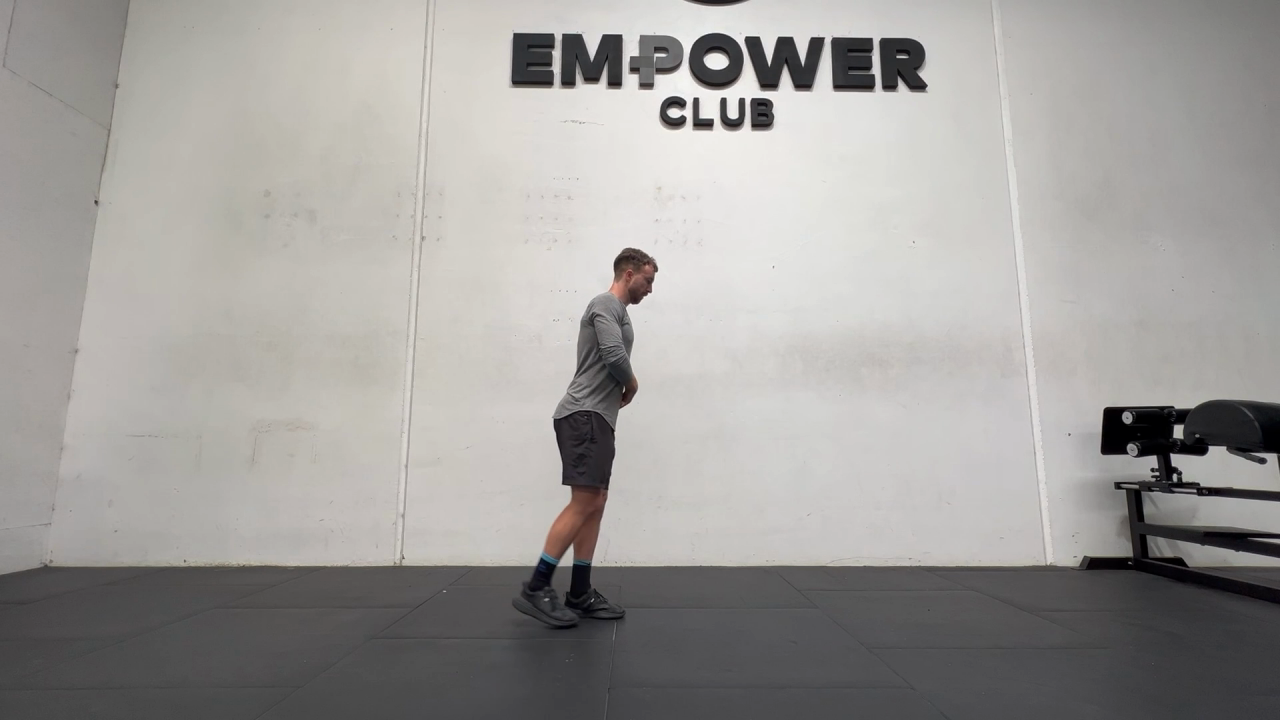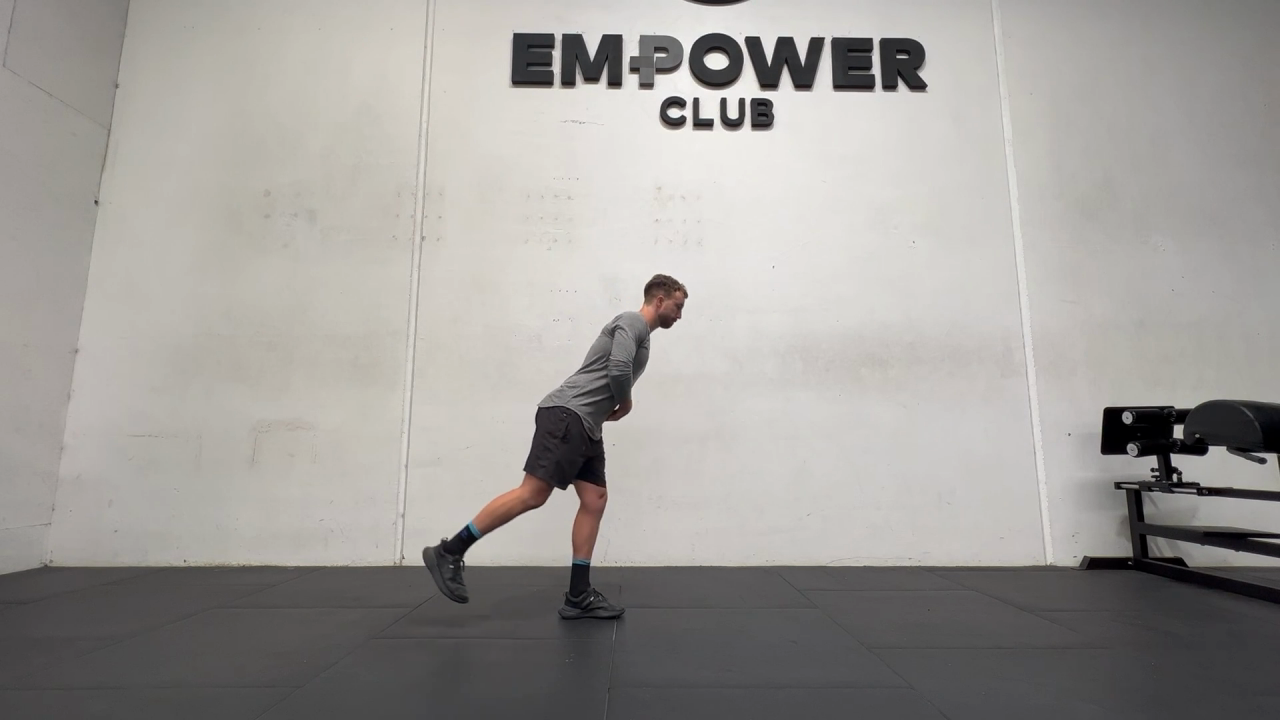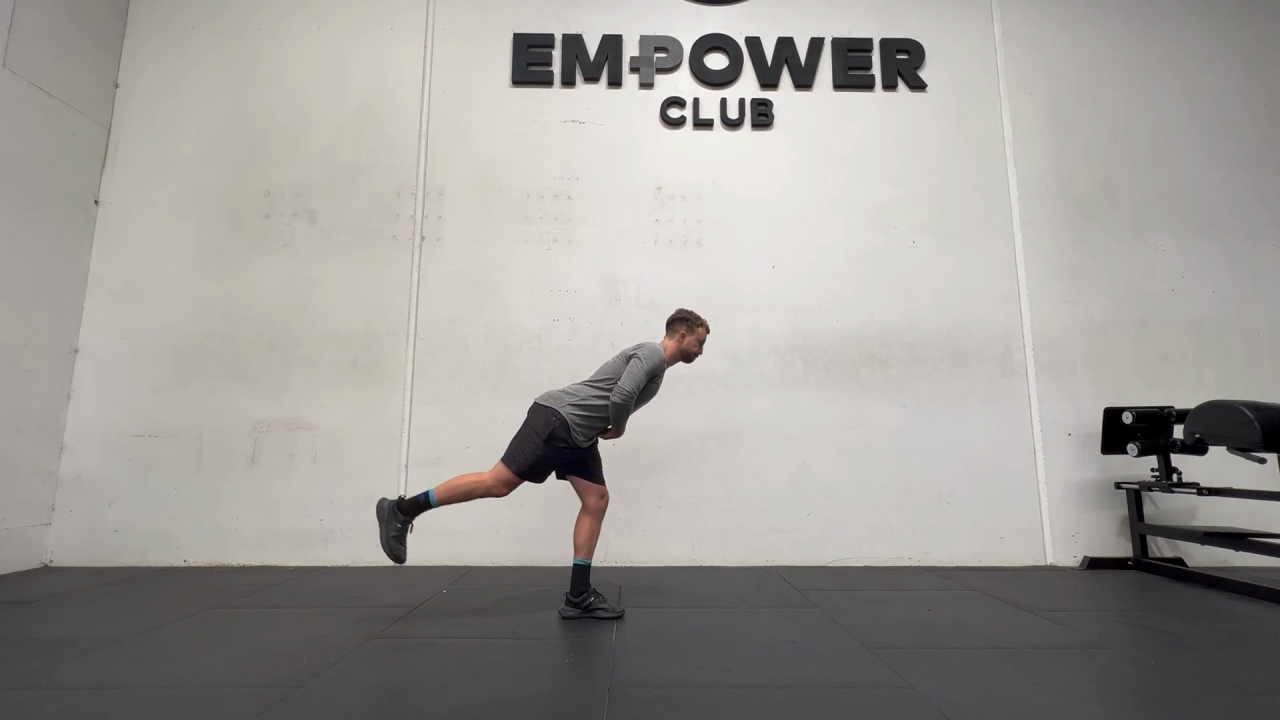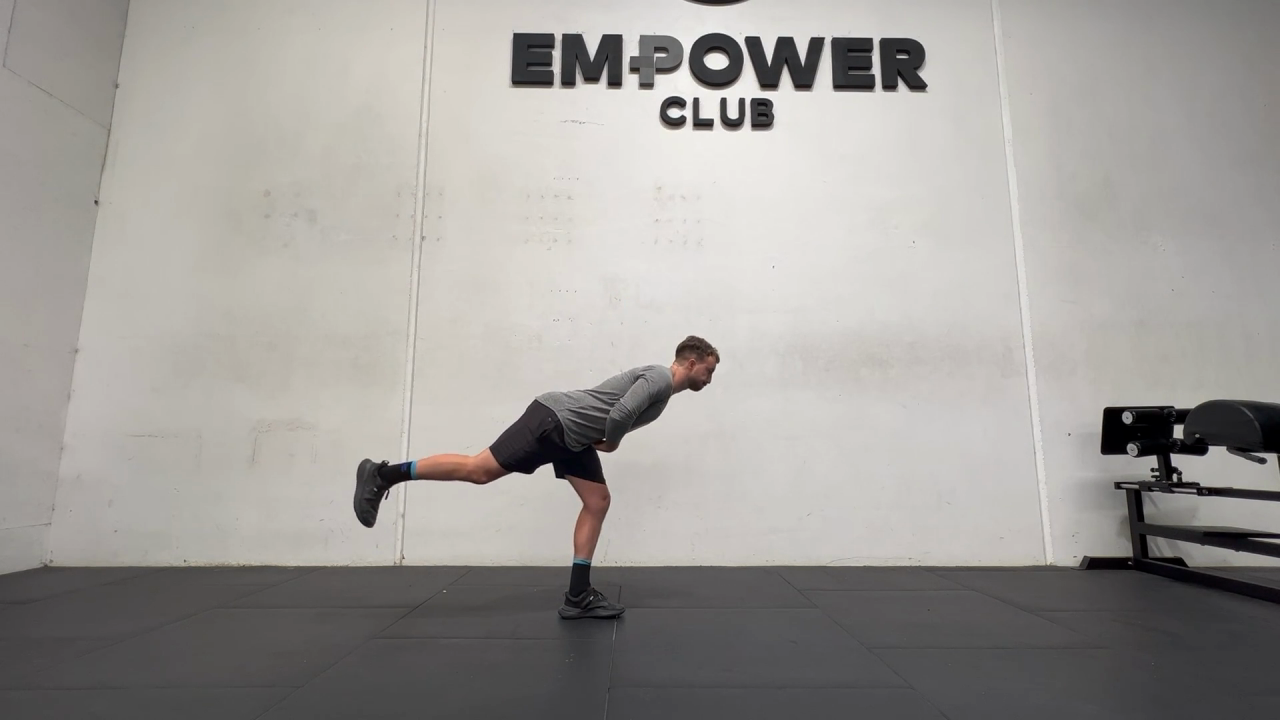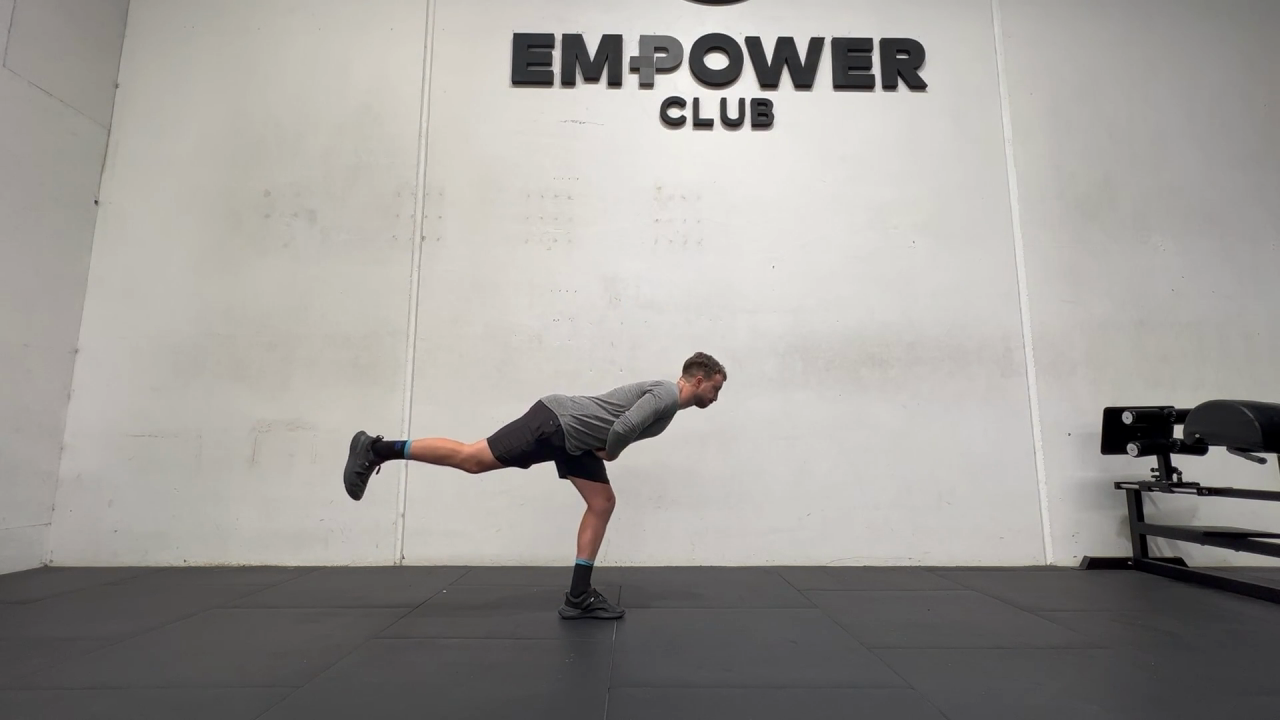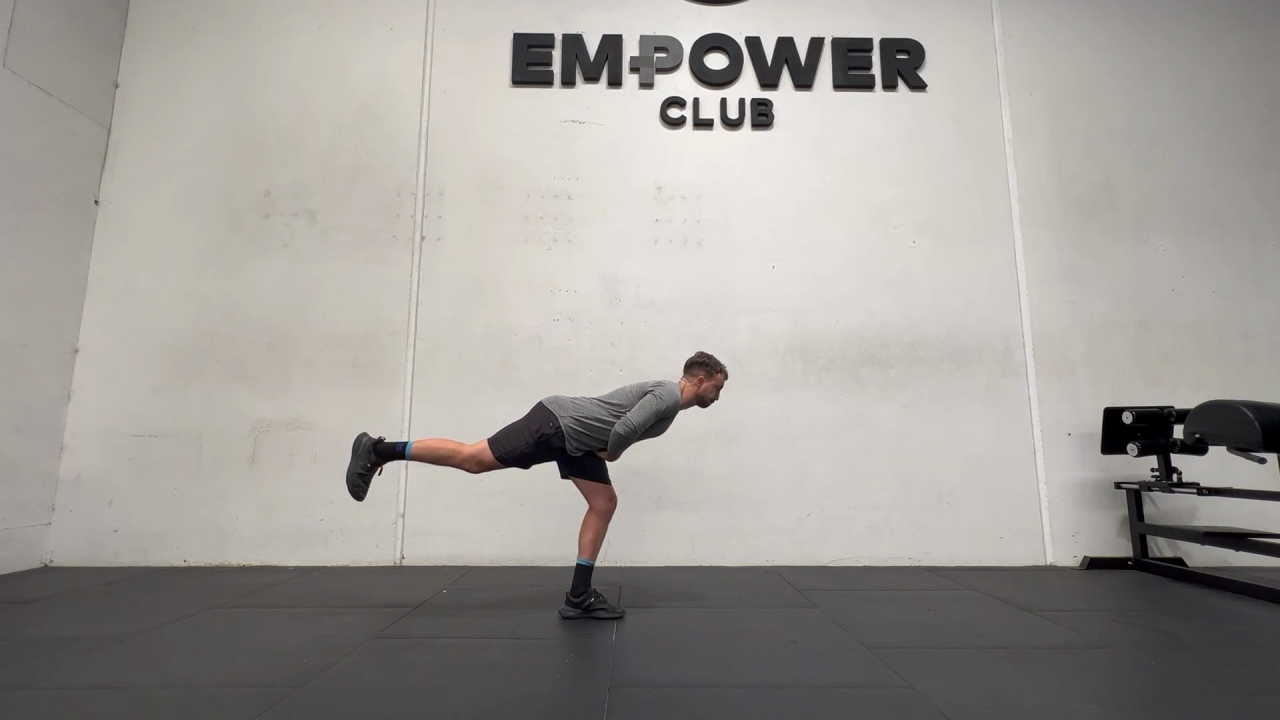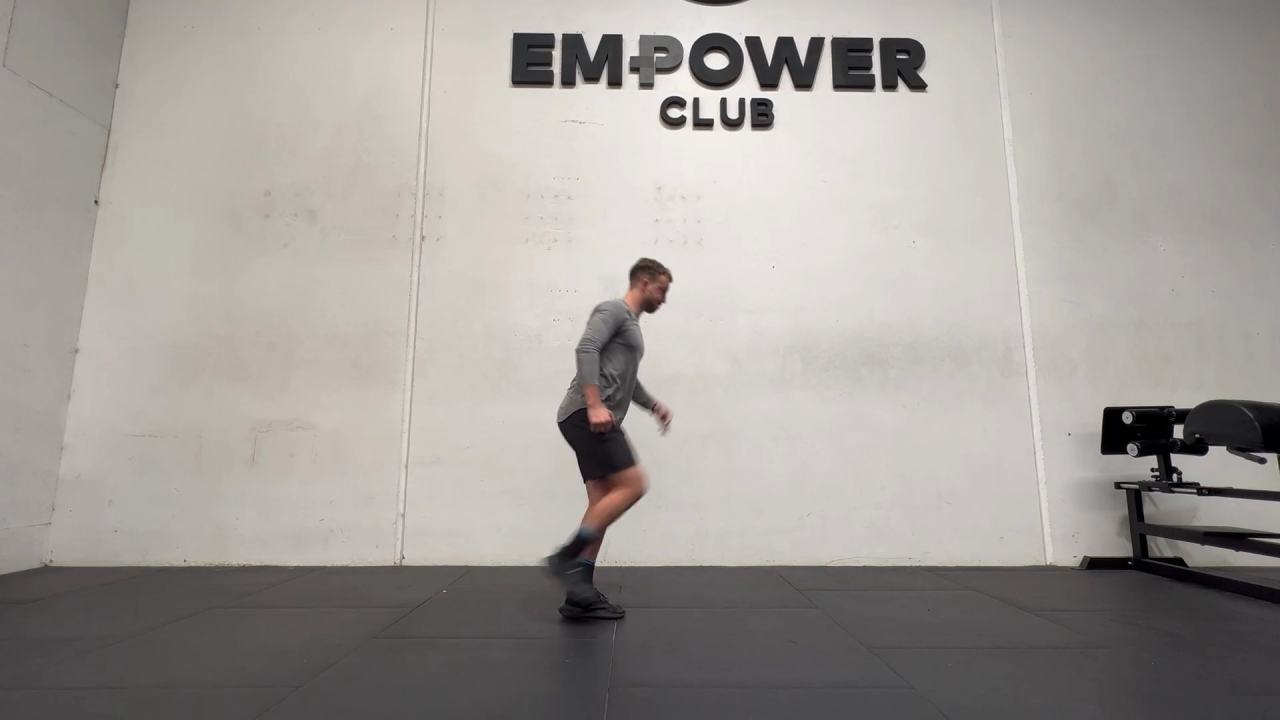
dt=0.7s
person 1, frame 1
left shoulder: (615, 311)
right shoulder: (606, 305)
right elbow: (615, 357)
left wrist: (623, 388)
right wrist: (631, 384)
left hip: (598, 418)
right hip: (584, 416)
left knee: (594, 503)
right knee: (584, 504)
left ankle: (579, 594)
right ankle: (535, 588)
person 1, frame 2
left shoulder: (640, 334)
right shoulder: (632, 322)
right elbow: (618, 370)
left wrist: (617, 405)
right wrist: (625, 403)
left hip: (586, 425)
right hip: (567, 415)
left knee: (595, 501)
right knee: (532, 495)
left ankle: (579, 595)
right ankle: (449, 552)
person 1, frame 3
left shoulder: (655, 365)
right shoulder: (651, 354)
right elbow: (621, 396)
left wrist: (610, 427)
right wrist: (619, 427)
left hip: (578, 433)
right hip: (557, 419)
left knee: (596, 501)
right knee: (497, 483)
left ankle: (579, 595)
right ankle: (403, 510)
person 1, frame 4
left shoulder: (660, 386)
right shoulder: (659, 378)
right elbow: (620, 414)
left wrist: (606, 441)
right wrist: (612, 443)
left hip: (572, 436)
right hip: (554, 421)
left knee: (598, 502)
right knee: (479, 470)
left ankle: (578, 595)
right ankle: (384, 475)
person 1, frame 5
left shoulder: (663, 396)
right shoulder: (666, 395)
right elbow: (624, 426)
left wrist: (603, 451)
right wrist: (611, 454)
left hip: (573, 438)
right hip: (556, 423)
left knee: (603, 504)
right knee: (471, 458)
left ankle: (579, 596)
right ankle: (377, 450)
person 1, frame 6
left shoulder: (664, 397)
right shoulder: (668, 395)
right elbow: (625, 428)
left wrist: (605, 453)
right wrist: (612, 455)
left hip: (575, 439)
right hip: (557, 424)
left knee: (605, 504)
right knee: (470, 458)
left ankle: (579, 596)
right ankle: (377, 451)
person 1, frame 7
left shoulder: (630, 323)
right shoulder: (615, 311)
right elbow: (586, 350)
left wrist: (652, 405)
right wrist: (596, 406)
left hip: (598, 417)
right hip: (585, 415)
left knee: (603, 500)
right knee: (632, 486)
left ankle: (581, 593)
right ankle: (563, 556)
